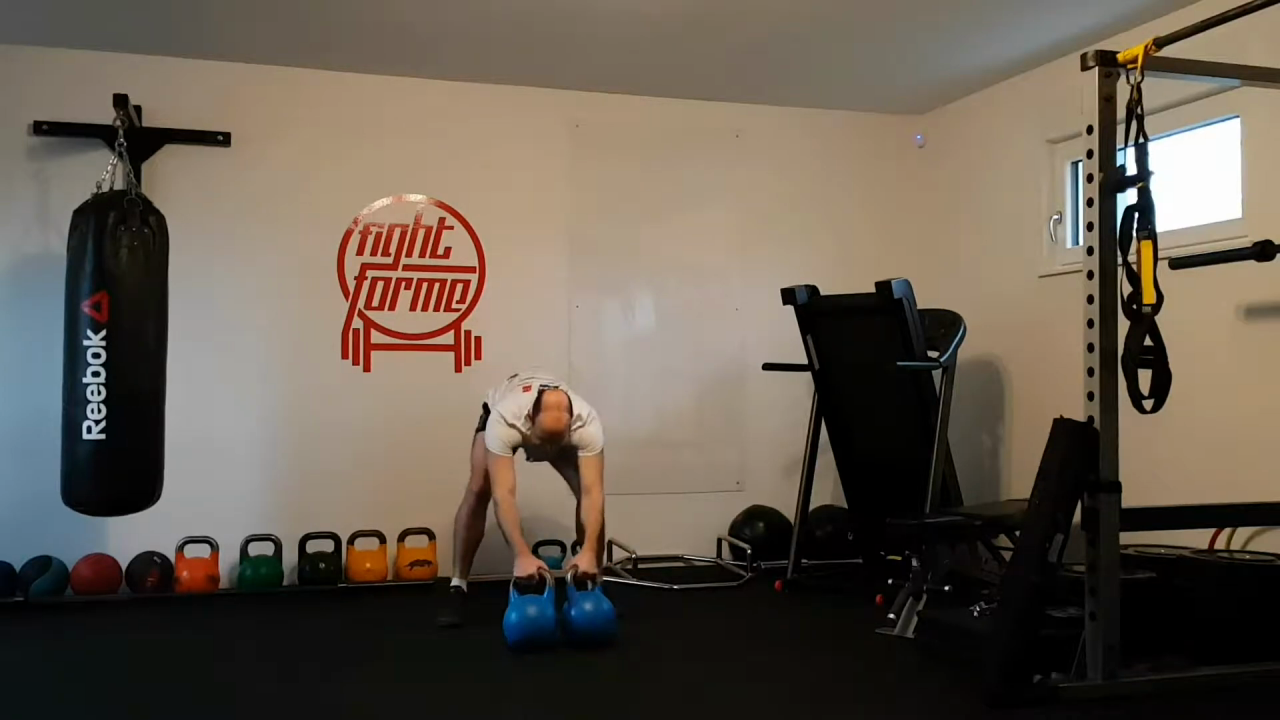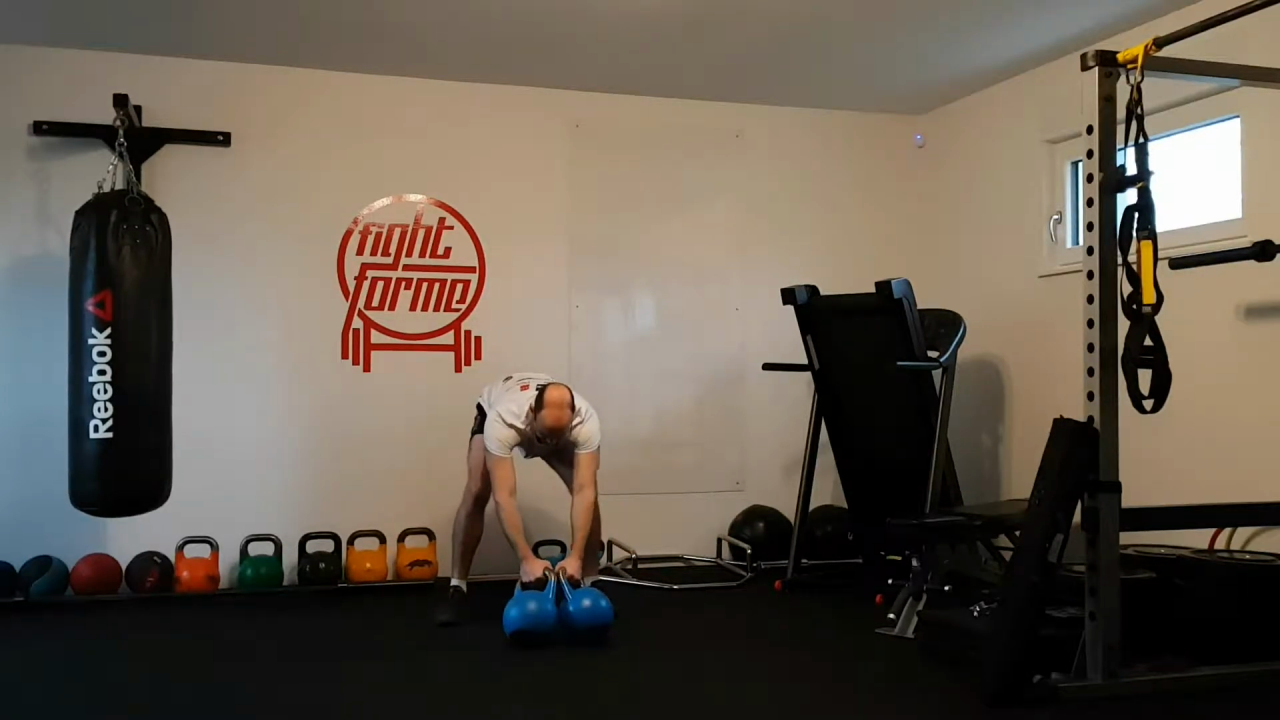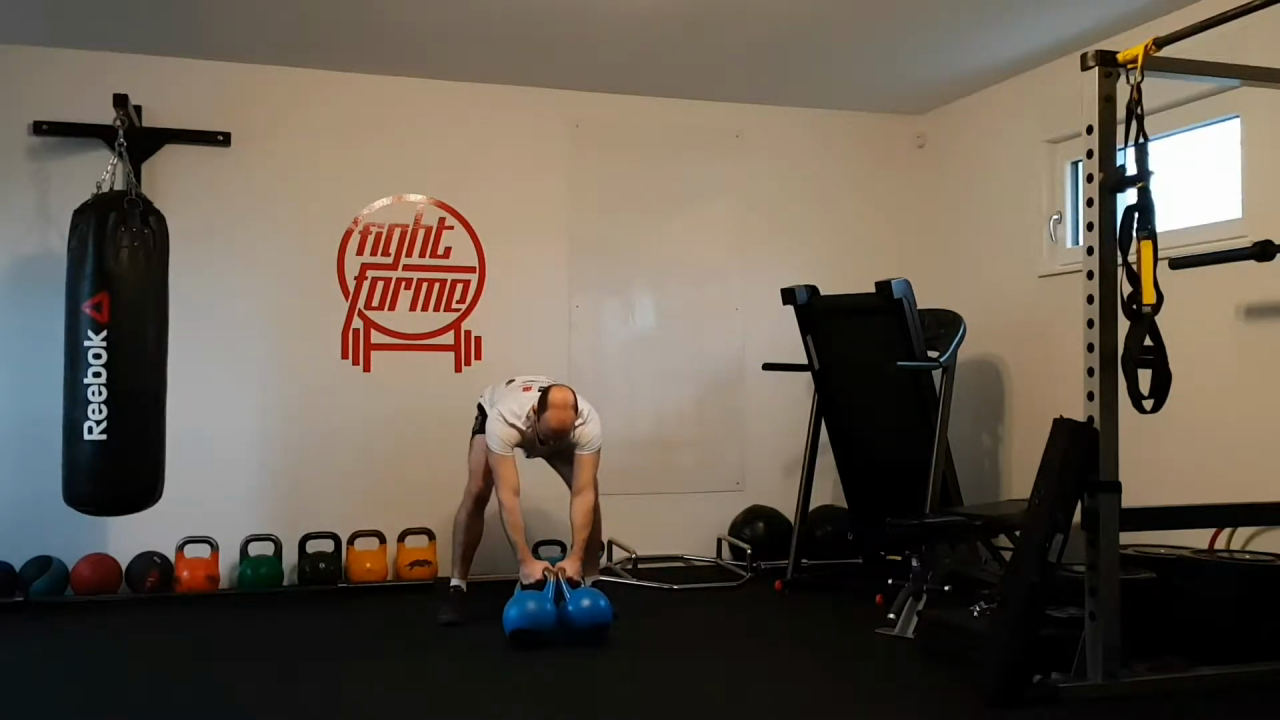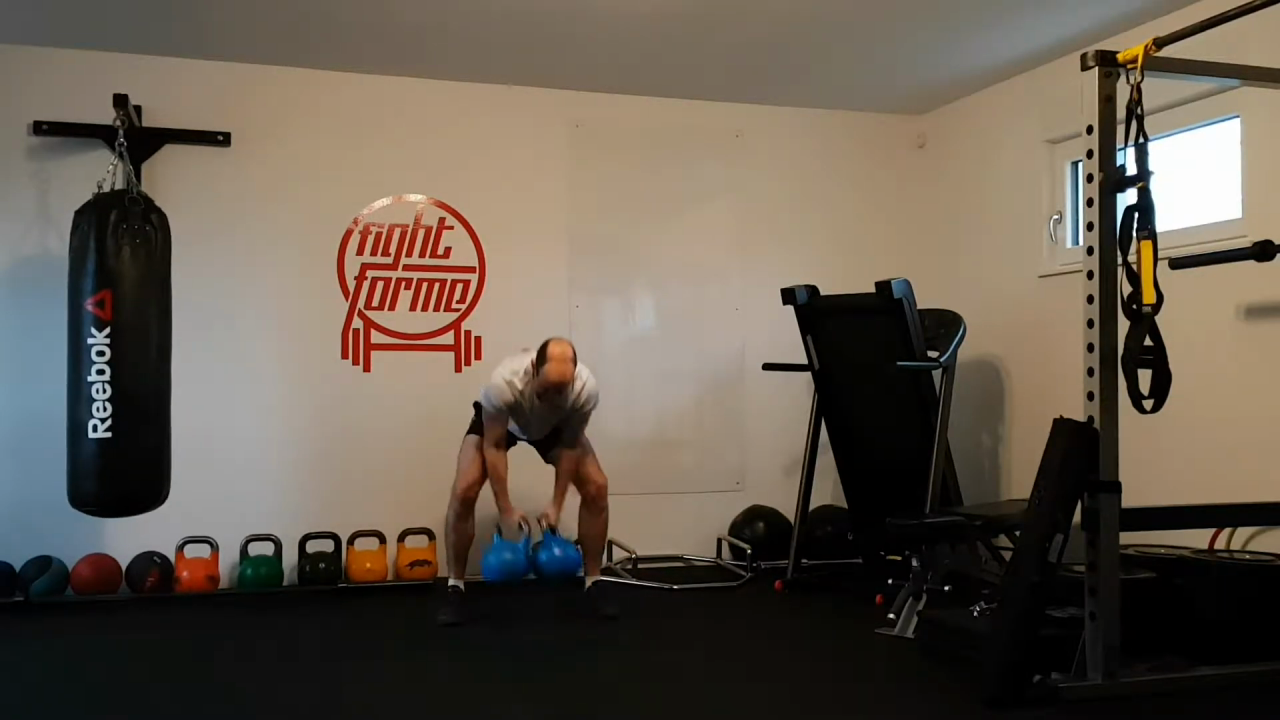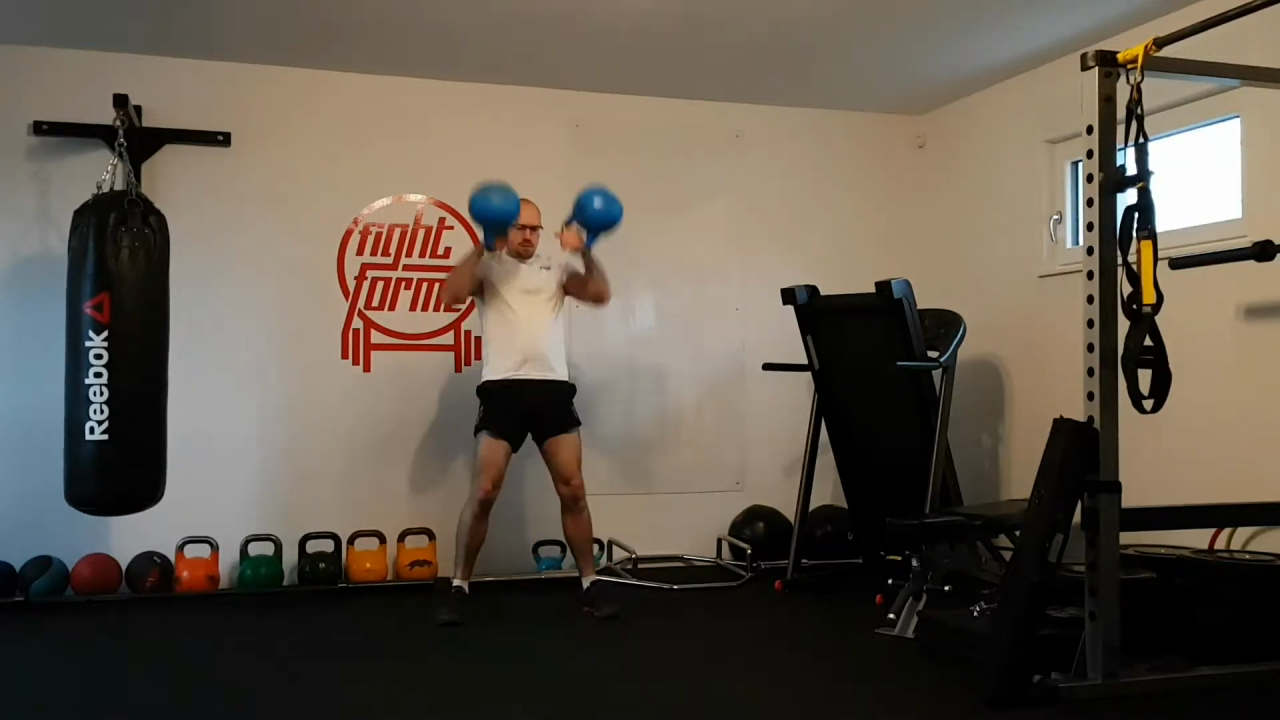
dt=1s
person 1, frame 1
left shoulder: (587, 423)
right shoulder: (504, 421)
left elbow: (592, 492)
right elbow: (502, 494)
left wrist: (589, 551)
right wrist: (521, 554)
right hip: (499, 408)
left knee: (585, 490)
right knee: (478, 490)
right ankle: (457, 589)
person 1, frame 2
left shoulder: (586, 421)
right shoulder: (502, 420)
left elbow: (583, 491)
right elbow: (504, 496)
left wrist: (575, 556)
right wrist: (527, 558)
left hip: (555, 423)
right hip: (493, 409)
left knee: (588, 489)
right knee: (476, 493)
left ankle: (592, 584)
right ankle: (457, 589)
person 1, frame 3
left shoulder: (587, 423)
right shoulder: (503, 420)
left elbow: (583, 493)
right elbow: (508, 495)
left wrist: (575, 557)
right wrist: (526, 560)
left hip: (555, 423)
left knee: (590, 490)
right knee: (476, 493)
left ankle: (592, 584)
right ankle: (457, 588)
person 1, frame 4
left shoulder: (585, 387)
right shoulder: (504, 381)
left elbow: (570, 446)
right elbow: (495, 447)
left wrist: (556, 506)
right wrist: (505, 510)
left hip: (552, 426)
right hip: (498, 422)
left knee: (596, 487)
right knee: (464, 490)
left ankle: (594, 585)
right ankle: (455, 589)
person 1, frame 5
left shoulder: (556, 268)
right shoulder: (487, 269)
left elbow: (600, 296)
right elbow: (454, 291)
left wrist: (584, 252)
right wrist: (484, 246)
left hip: (553, 389)
right hip: (503, 389)
left knee: (573, 492)
right knee: (484, 493)
left ankle: (590, 584)
right ankle: (459, 587)
